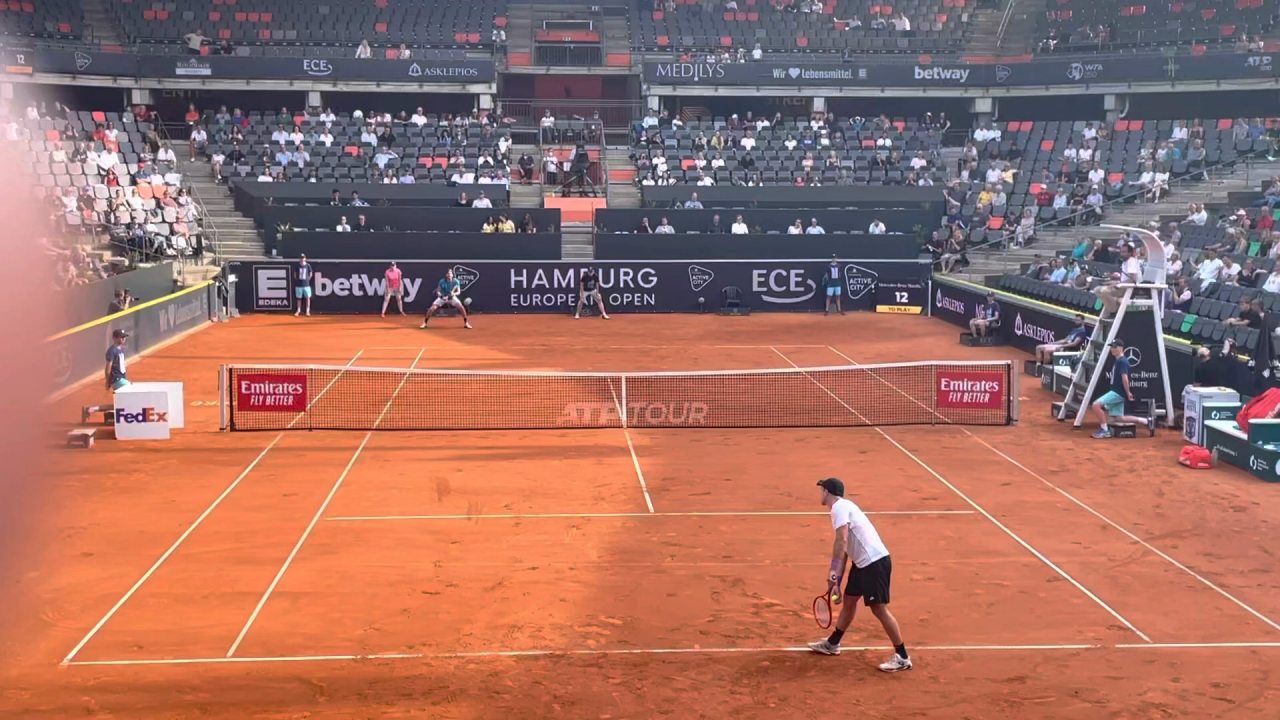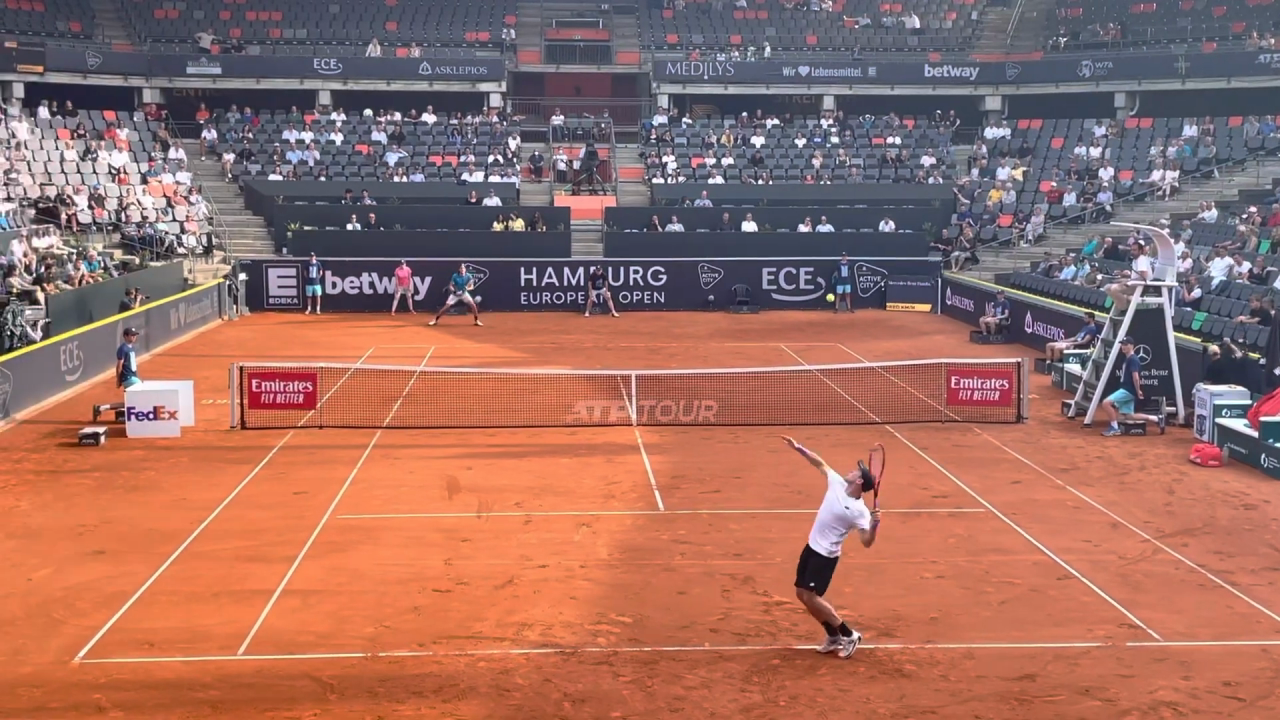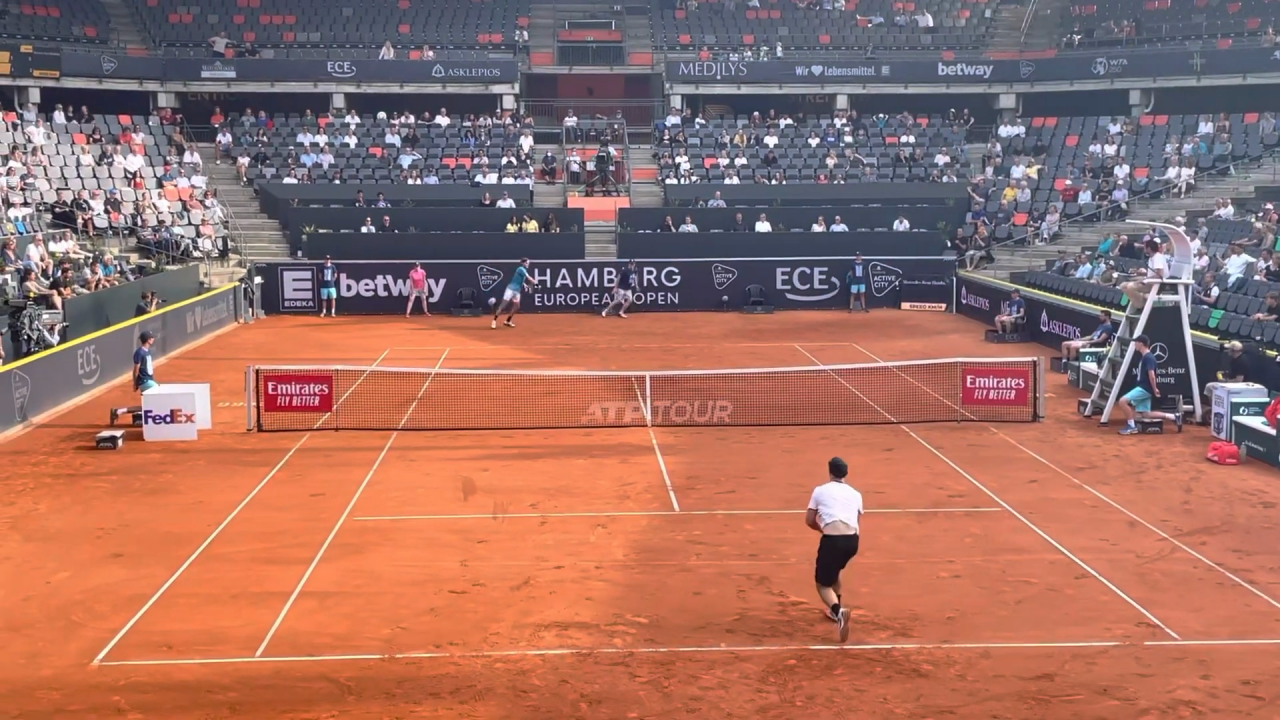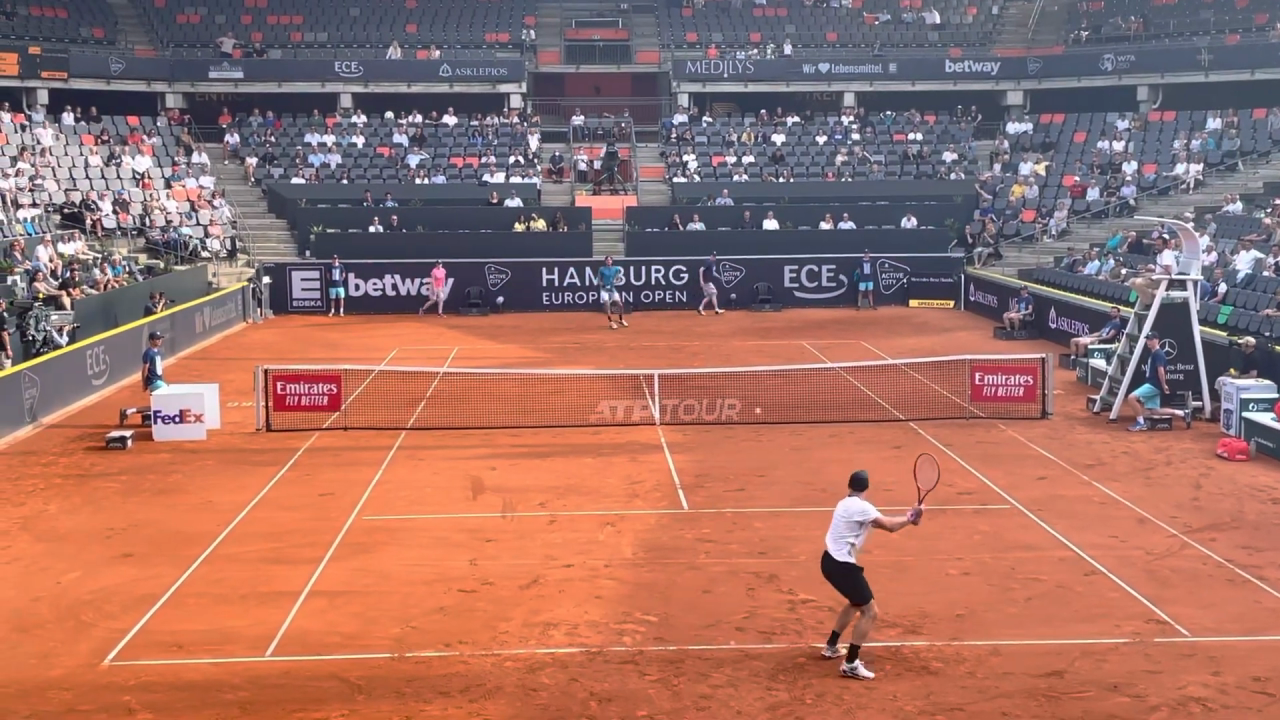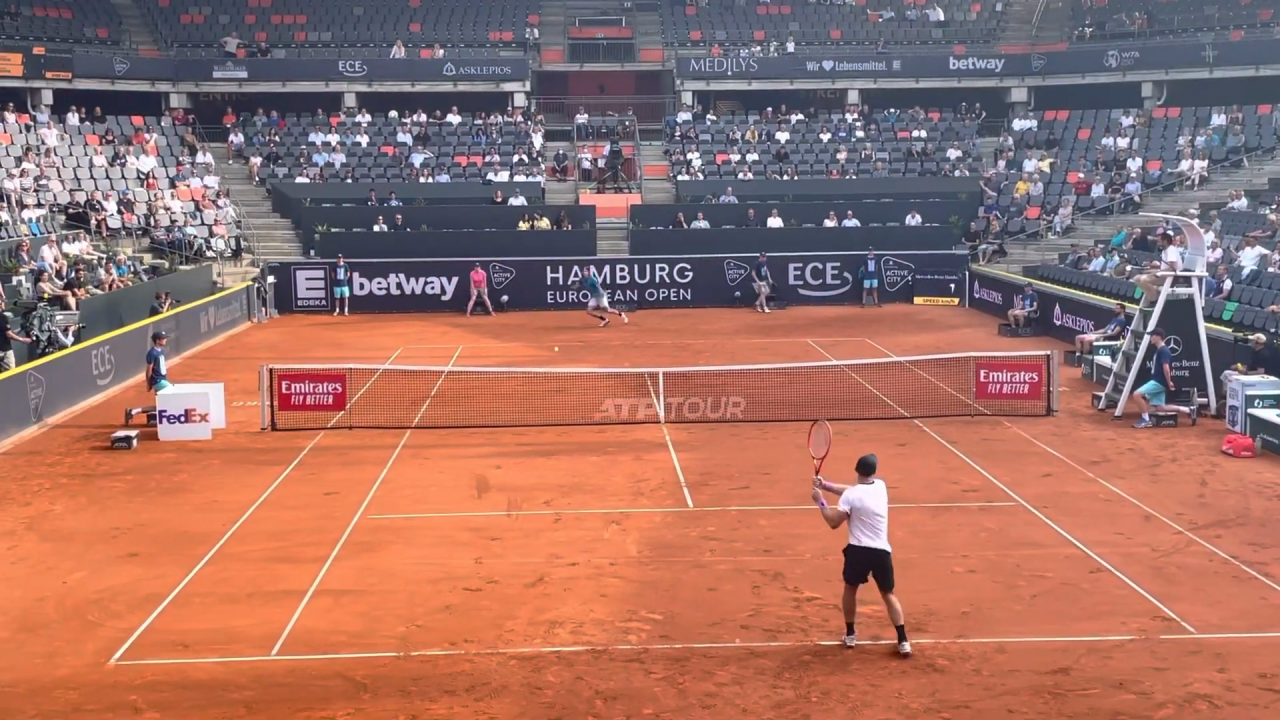
dt=1s
person 1, frame 1
left shoulder: (839, 507)
right shoulder: (842, 508)
left elbow: (841, 542)
right elbow: (843, 549)
left wrist: (833, 572)
right wrist: (835, 578)
left hip: (875, 562)
right hip: (862, 563)
left knee: (879, 608)
right knee: (848, 600)
left ankle: (902, 657)
right ankle: (832, 643)
person 1, frame 2
left shoulder: (860, 512)
right shoulder: (840, 485)
left elbow: (867, 543)
right elbow: (820, 464)
left wrist: (875, 525)
right wrist: (798, 447)
left hip: (826, 555)
right hip: (812, 548)
left knee: (812, 598)
right knee: (803, 595)
left ankle: (849, 635)
right ankle: (835, 636)
person 1, frame 3
left shoulder: (820, 490)
right shoulder: (856, 494)
left elbow: (809, 521)
left hip: (832, 540)
right hip: (852, 540)
left knee: (824, 587)
right knee: (834, 570)
left ankle: (838, 612)
right ankle: (836, 609)
person 1, frame 4
left shoulder: (847, 503)
right shoulder: (860, 506)
left elbow: (884, 522)
right elbow: (889, 526)
left wrist: (906, 516)
right wrist: (912, 516)
left hip: (832, 561)
right hip: (840, 565)
left knee: (858, 602)
right knee: (870, 611)
left ankle: (831, 646)
right ankle: (851, 663)
person 1, frame 5
left shoulder: (851, 494)
right shoulder: (881, 485)
left elbow: (834, 523)
left wrist: (820, 502)
right wrist: (825, 485)
left hip: (858, 550)
right hip: (882, 552)
left knee: (850, 590)
right knee: (889, 595)
left ankle: (850, 635)
right ankle: (903, 642)
